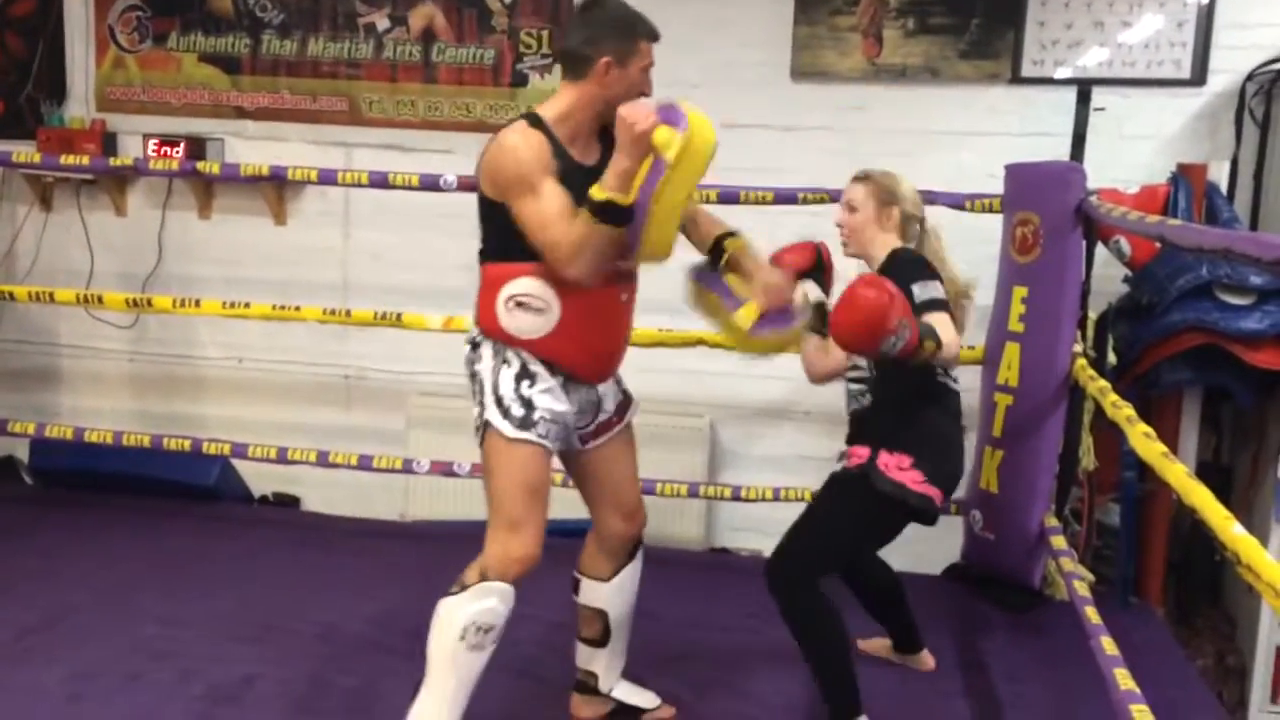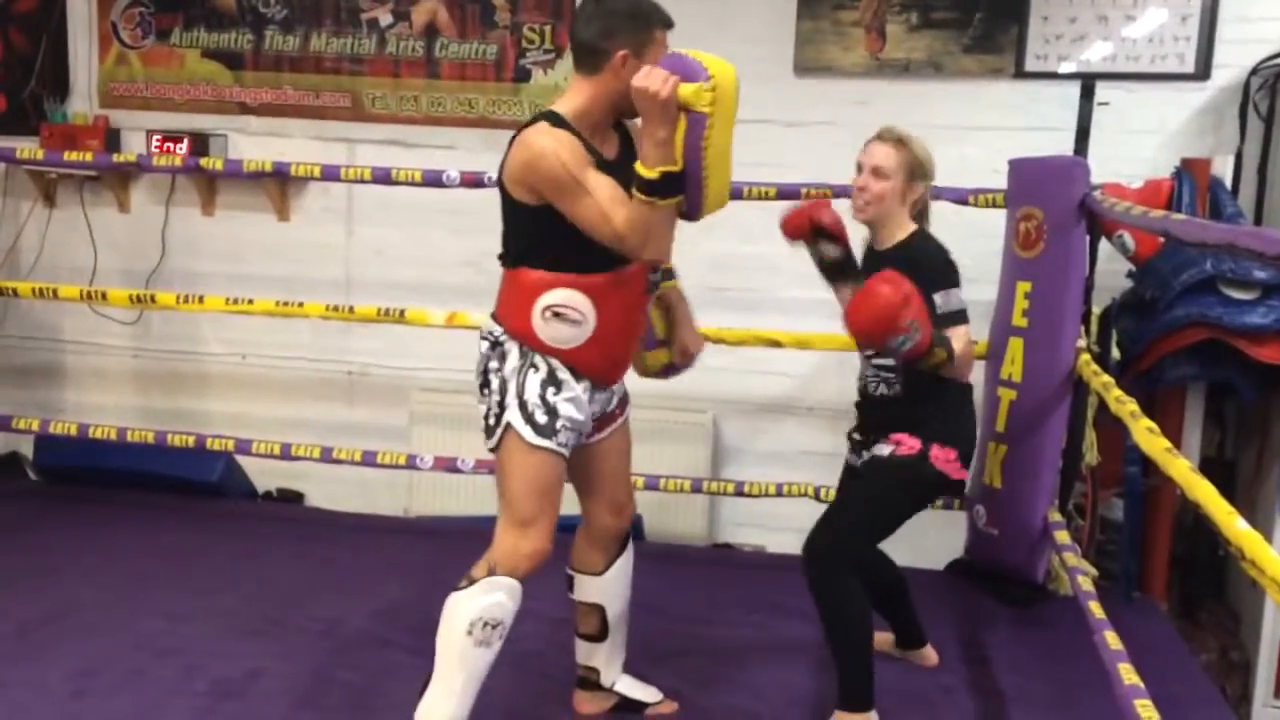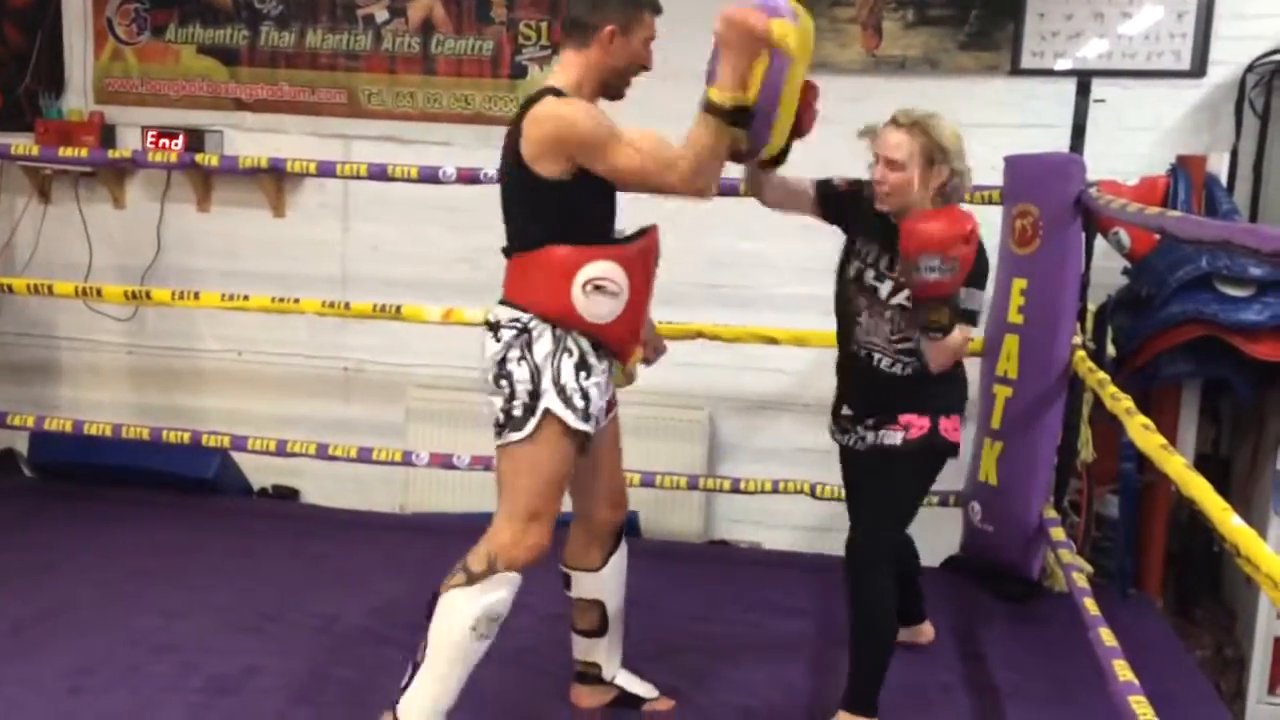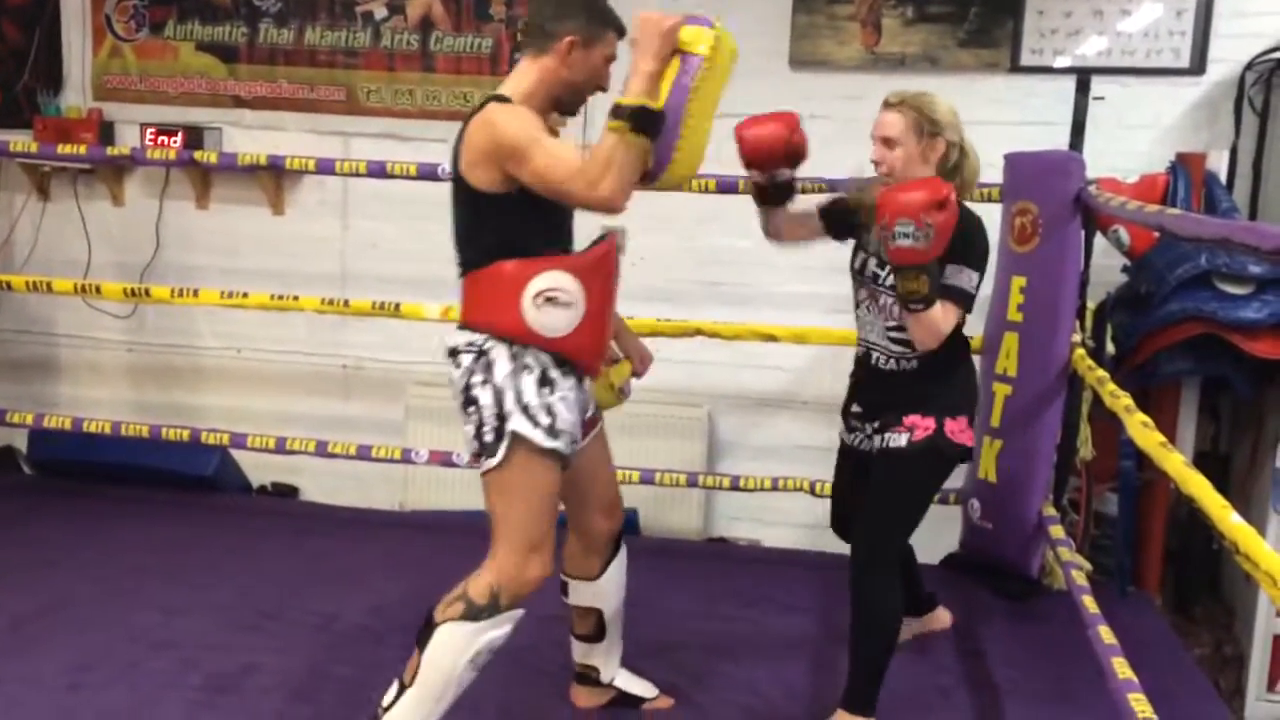
dt=0.2s
person 1, frame 1
left shoulder: (614, 141)
right shoulder: (517, 150)
left elbow: (684, 213)
right elbow: (581, 262)
left wrist: (751, 266)
right wrist: (626, 161)
left hip: (593, 373)
right hip: (524, 369)
left knee: (622, 525)
right knee: (512, 551)
person 1, frame 2
left shoulder: (616, 135)
right shoulder: (545, 149)
left elbow: (642, 242)
right elbow: (643, 242)
left wrist: (677, 310)
right wrist: (660, 136)
left hip: (591, 367)
right hip: (531, 366)
left knee: (612, 520)
right knee: (521, 546)
person 1, frame 3
left shoulder: (580, 119)
right shoulder: (558, 119)
right elbow: (689, 176)
left wrist: (634, 315)
right wrist: (736, 68)
left hip: (582, 351)
right hip: (544, 350)
left knee: (604, 513)
right knee: (521, 538)
person 1, frame 4
left shoulder: (530, 131)
right shoulder: (504, 127)
right elbow: (607, 189)
left wrist: (615, 330)
right wrist: (648, 71)
left hip: (552, 368)
right hip: (508, 372)
left knee: (601, 520)
right knee: (518, 569)
person 2, frame 1
left shoulder: (908, 270)
right shoulder: (874, 279)
left elbow: (947, 344)
right elbow: (820, 366)
left wrist: (904, 343)
left hip: (904, 457)
right hip: (894, 453)
left knee: (789, 571)
right knee: (842, 550)
right ankle: (911, 647)
person 2, frame 2
left shoulder: (931, 259)
right shoulder: (873, 253)
left elbow: (962, 364)
left wrist: (917, 343)
right wrist: (830, 254)
left hip: (923, 441)
right hip: (880, 431)
left knee: (826, 556)
right knee: (856, 545)
right ankle: (914, 642)
person 2, frame 3
left shoulder: (964, 250)
right shoulder: (863, 208)
left elbow: (941, 360)
right elbow: (776, 194)
left wrist: (938, 294)
left hip: (920, 416)
right hip: (859, 404)
left knee: (867, 547)
right knee: (879, 525)
right ankle: (912, 622)
person 2, frame 4
left shoulder: (963, 231)
right shoulder: (873, 205)
left elbow: (929, 334)
right elbow: (783, 229)
left wrist: (913, 263)
right wrist: (768, 176)
left hip: (927, 415)
right hip: (870, 402)
left knee: (873, 551)
right knee: (850, 523)
right ankle: (924, 610)
